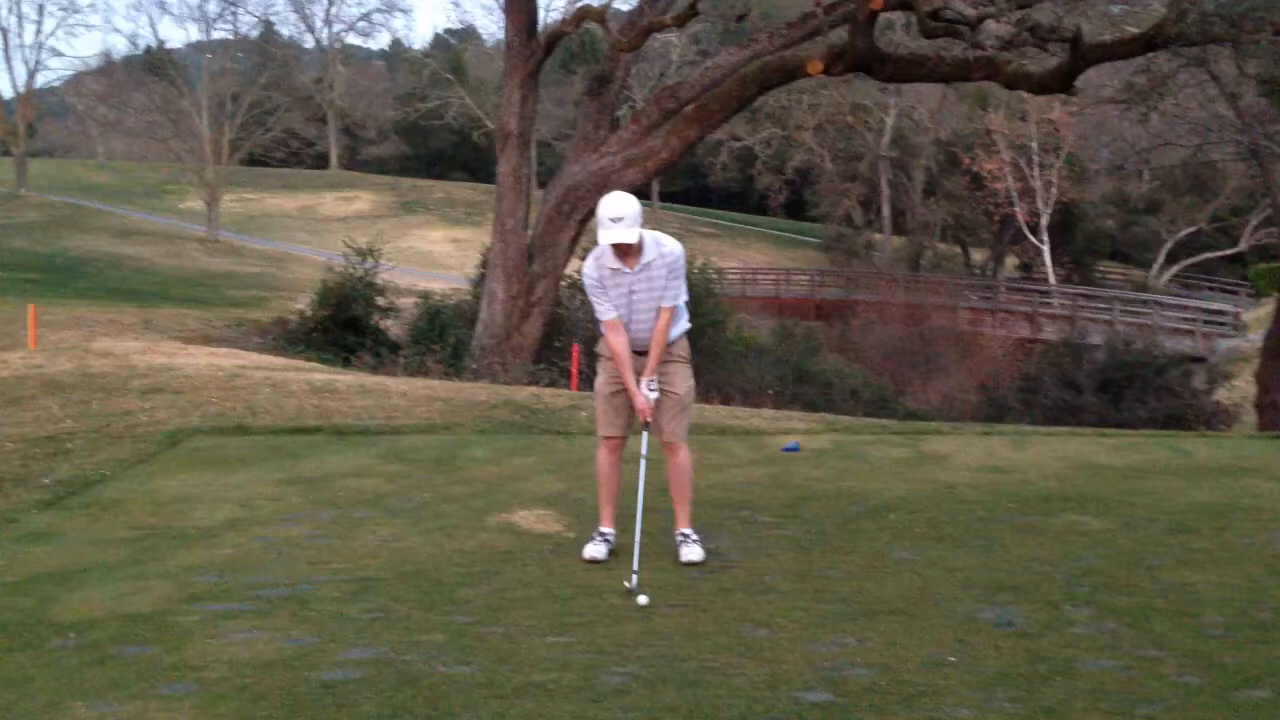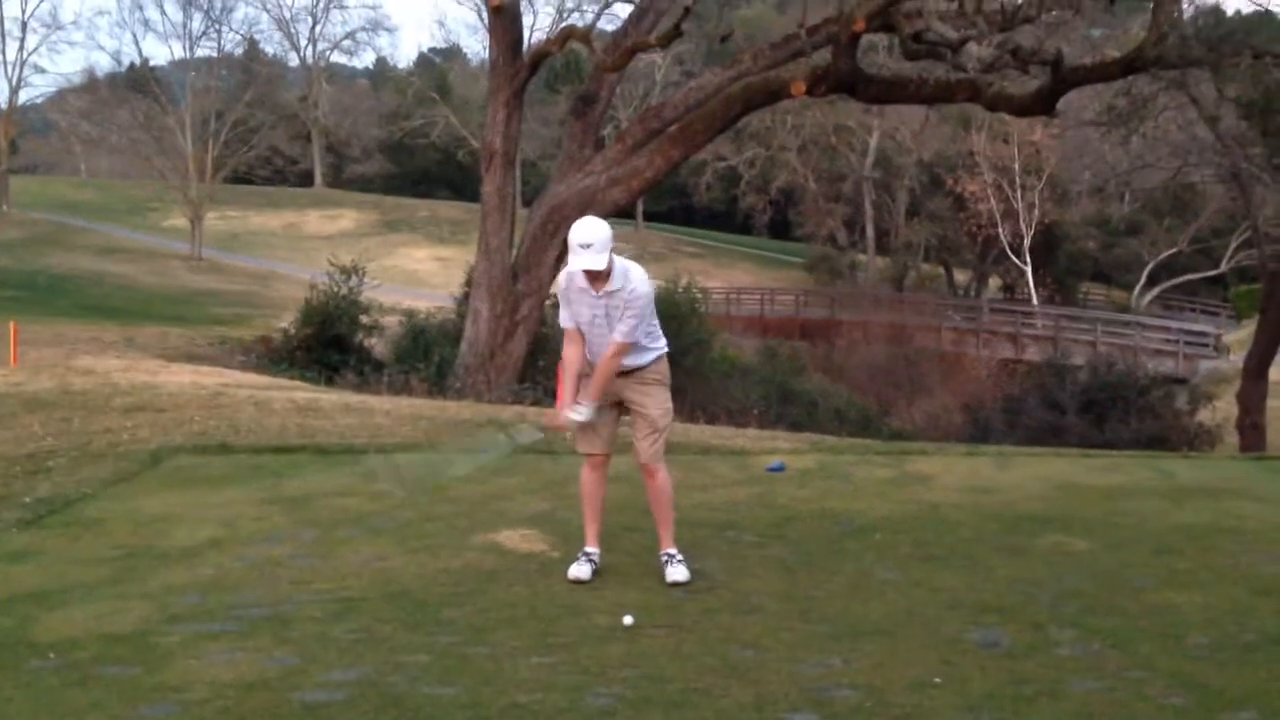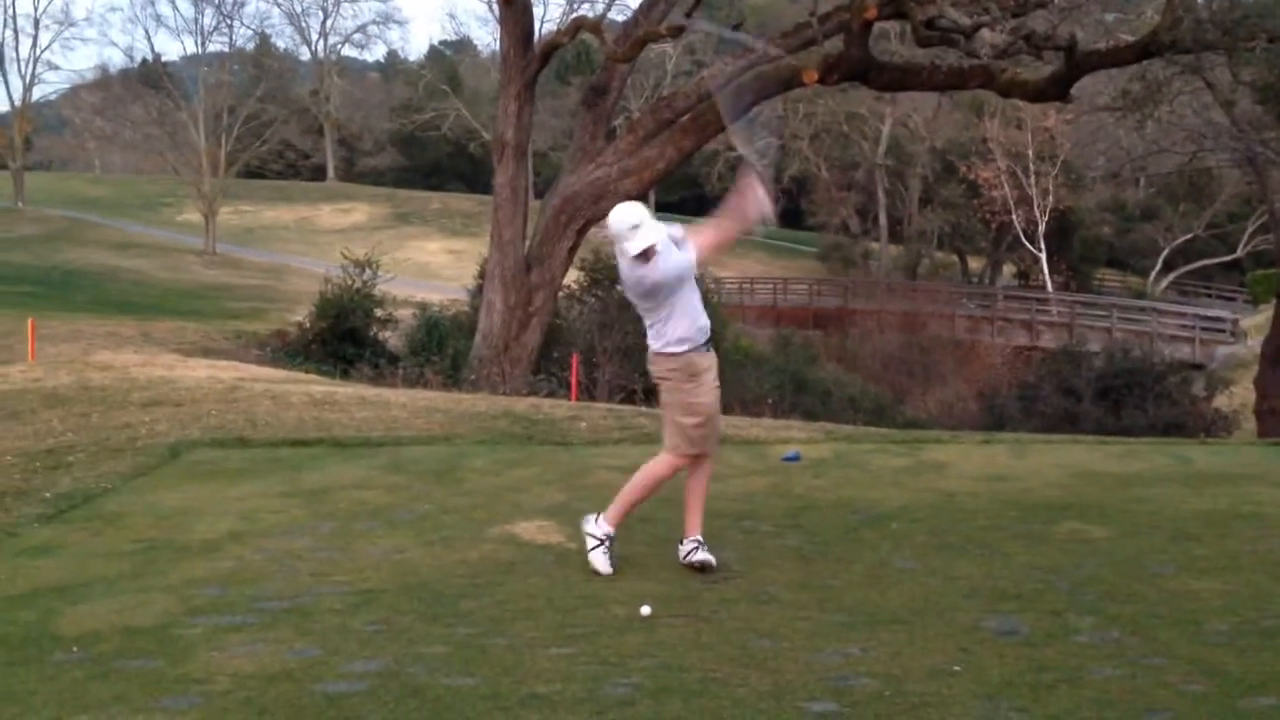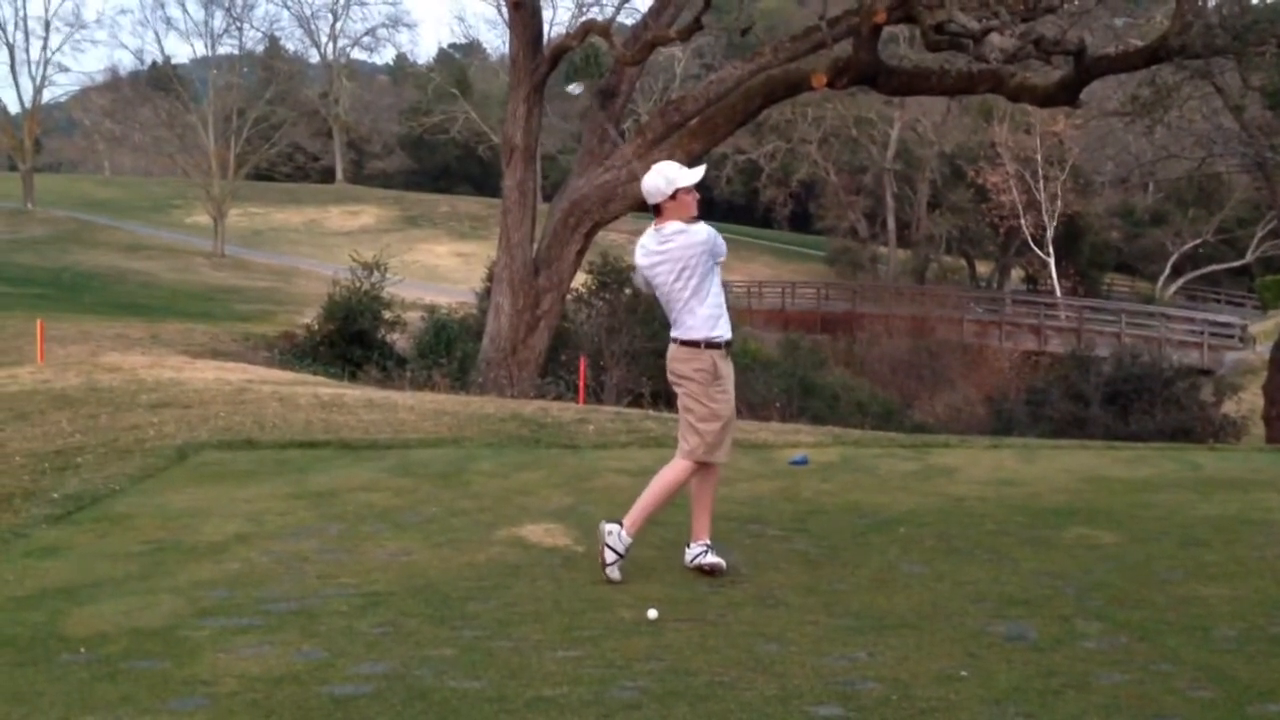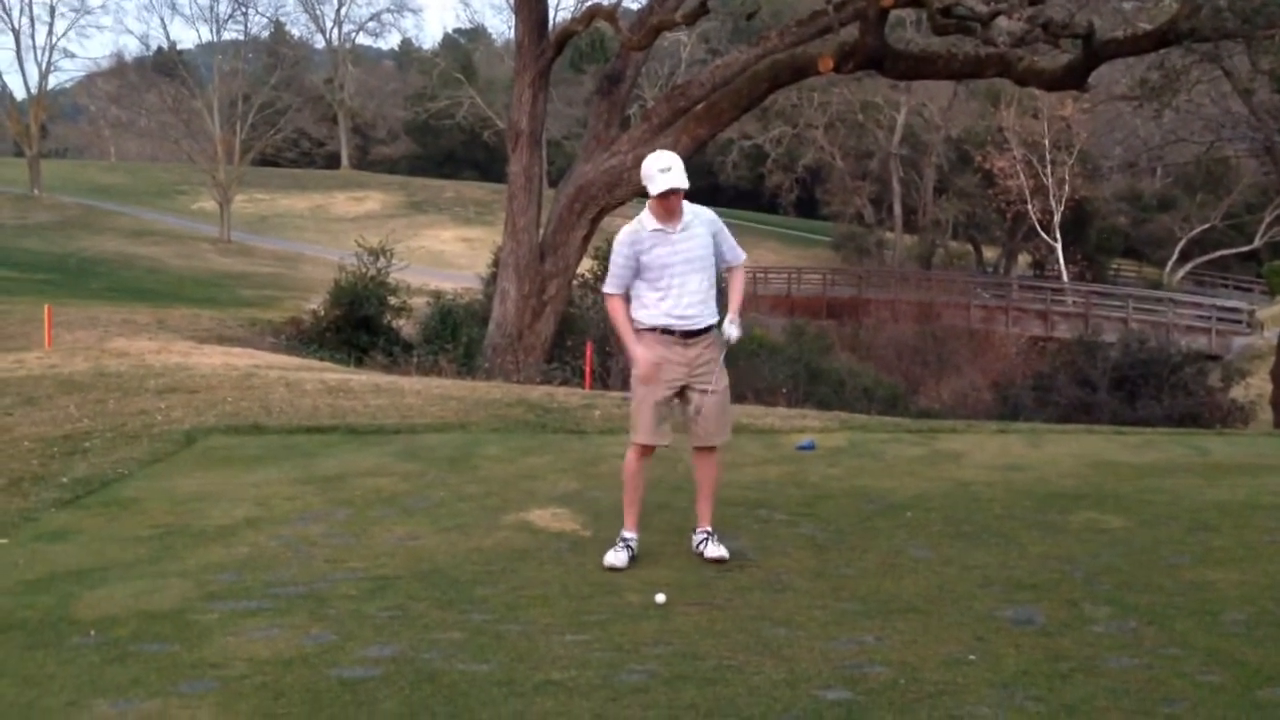
dt=1s
person 1, frame 1
left shoulder: (670, 252)
right shoulder: (594, 267)
left elbow: (665, 318)
right elbow: (614, 329)
left wrist: (650, 376)
right wrist: (633, 389)
left hip: (668, 350)
right hip: (618, 353)
left knee: (674, 441)
right knee: (611, 441)
left ankle: (684, 530)
right ankle: (605, 529)
person 1, frame 2
left shoulder: (637, 287)
right shoulder: (567, 282)
left elbow: (615, 352)
right elbow: (573, 342)
left wrist: (584, 403)
right wrist: (565, 400)
left hip: (645, 373)
right hip: (595, 371)
left knee: (652, 463)
right knee: (594, 460)
left ankle: (669, 551)
right ankle: (590, 550)
person 1, frame 3
left shoulder: (646, 230)
right shoulder: (650, 271)
left elbow: (691, 236)
right elbow: (706, 246)
left wrist: (742, 205)
right wrist: (747, 213)
left hip: (691, 357)
right hip: (680, 364)
left knee: (704, 449)
right knee: (680, 455)
left ankle: (692, 540)
right ankle: (605, 523)
person 1, frame 4
left shoulder: (645, 246)
right shoulder: (700, 236)
left hip: (692, 351)
right hip: (703, 357)
left knee: (711, 452)
right knee: (692, 455)
left ankle: (699, 544)
right ankle: (623, 530)
person 1, frame 5
left shoulder: (708, 221)
right shoulder: (632, 236)
left elbow: (736, 267)
right elbow: (614, 297)
left wrist: (733, 315)
right wrist: (634, 346)
left hip: (706, 343)
right hip: (657, 347)
left knee: (708, 443)
right knee: (643, 443)
left ankle: (704, 532)
right ankle: (628, 535)
